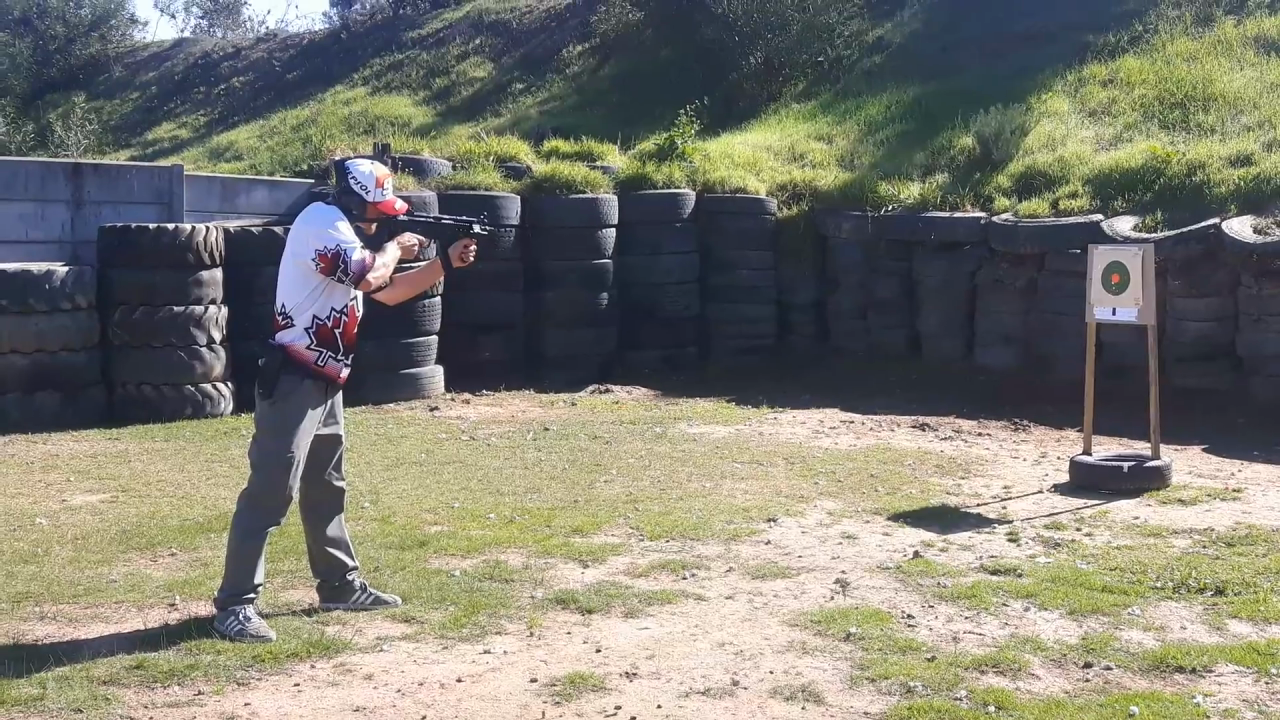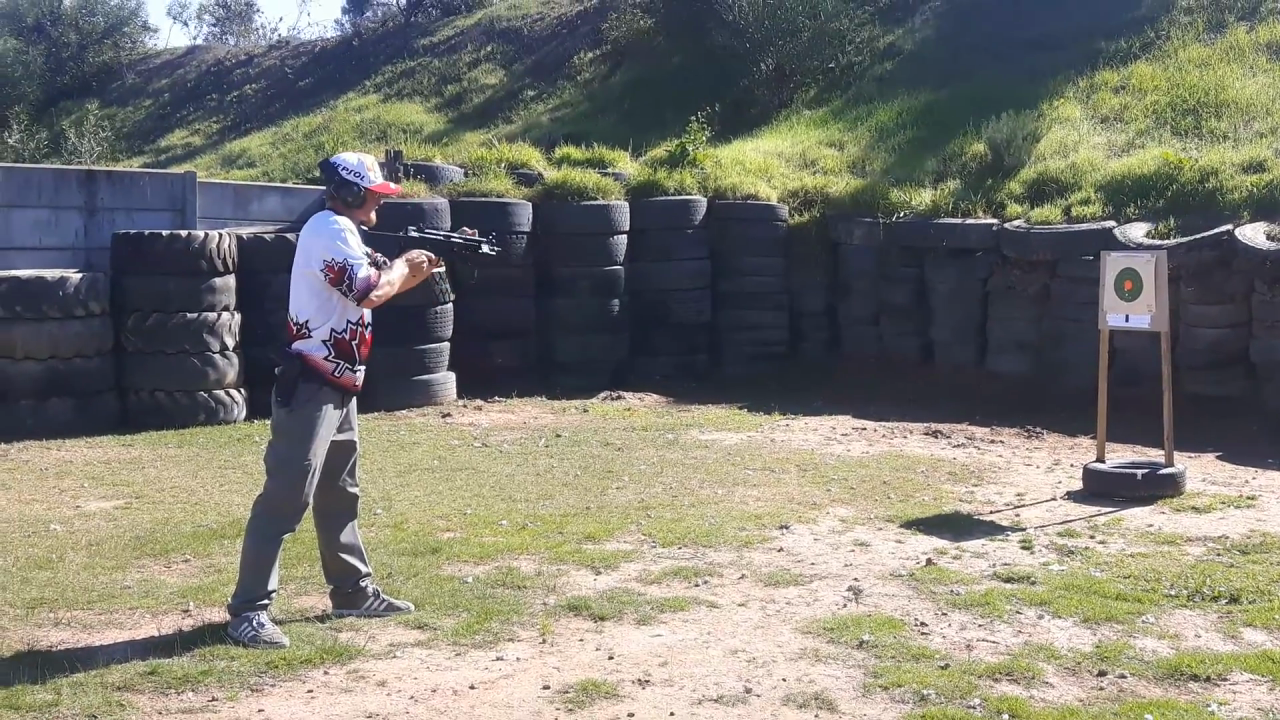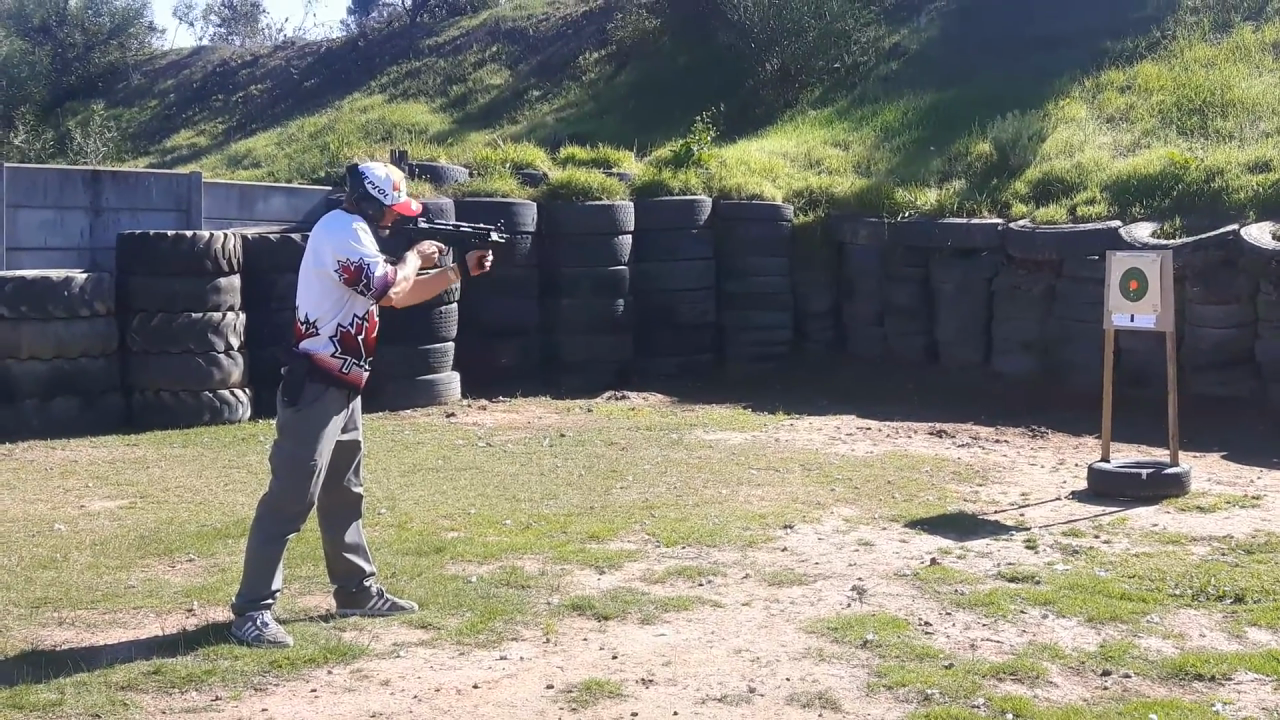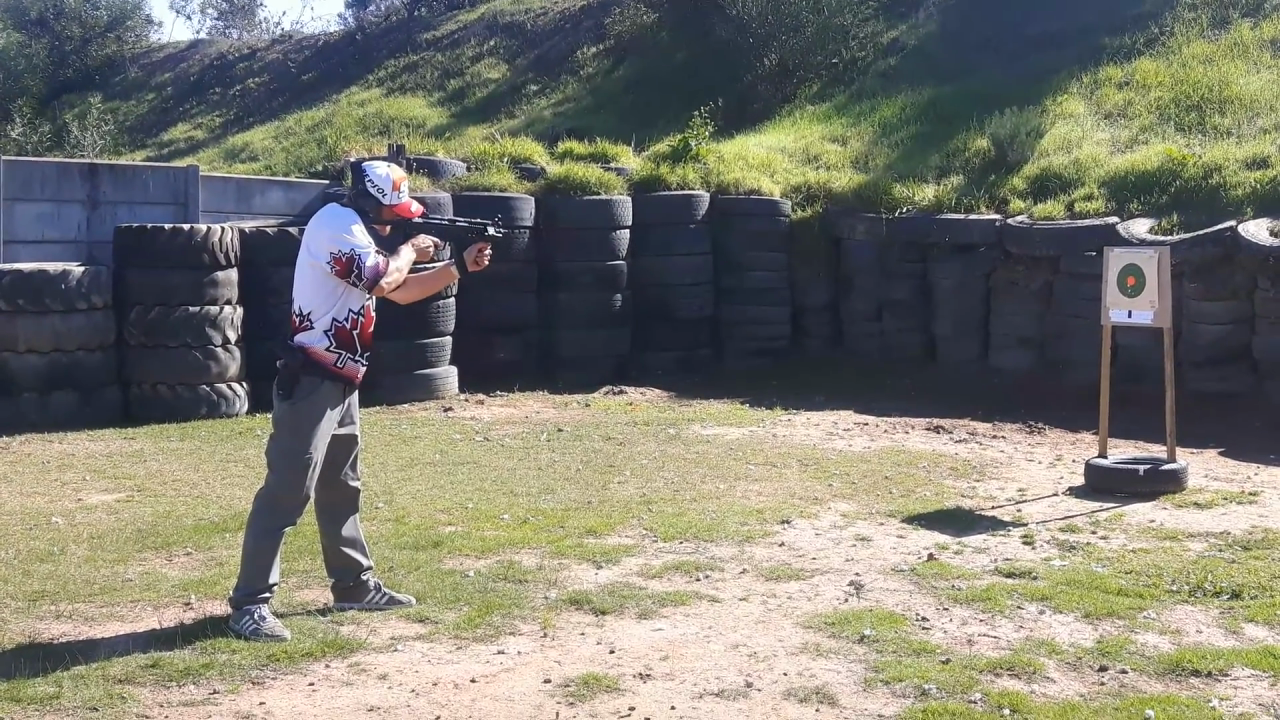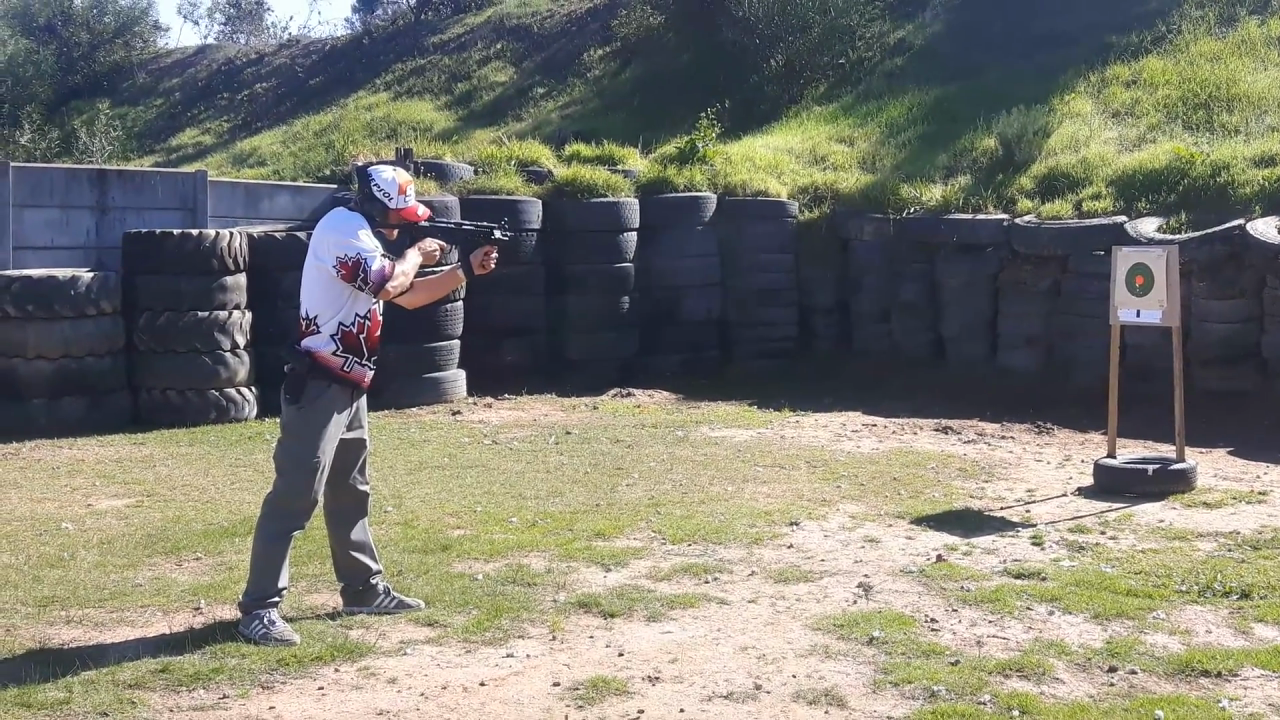
dt=1s
person 1, frame 1
left shoulder: (343, 232)
right shoulder: (321, 220)
left elbow: (388, 292)
right elbow: (368, 276)
left wrist: (447, 262)
right wrist: (396, 248)
left hip: (323, 381)
right hip: (293, 379)
left knee: (327, 489)
right knee: (270, 491)
left ankle: (341, 586)
right ankle: (234, 604)
person 1, frame 2
left shoulder: (344, 232)
right shoulder: (331, 229)
left elbow: (378, 284)
right elbow: (372, 292)
left wrist: (436, 256)
right wrist: (405, 263)
left hip: (339, 386)
right hip: (312, 385)
left knee: (341, 495)
right knee: (286, 497)
left ankle: (354, 592)
right ankle: (248, 610)
person 1, frame 3
left shoulder: (354, 233)
right shoulder: (342, 228)
left elbow: (398, 296)
right elbow: (389, 289)
left wrist: (461, 270)
right wrist: (416, 257)
left hip: (341, 385)
right hip: (316, 384)
left knee: (344, 494)
right knee: (290, 498)
left ankle: (358, 591)
right ankle: (252, 609)
person 1, frame 4
left shoulder: (356, 233)
right shoulder: (335, 221)
left elbow: (402, 292)
right elbow: (381, 281)
left wrist: (461, 266)
right wrist: (410, 251)
left hip: (339, 381)
right hip: (311, 380)
left knee: (342, 489)
right knee: (287, 491)
left ankle: (355, 585)
right ankle: (249, 603)
person 1, frame 5
left shoulder: (362, 238)
right shoulder: (341, 226)
left elbow: (408, 296)
right elbow: (387, 285)
left wrist: (467, 269)
right wrist: (417, 255)
left hip: (347, 385)
right hip: (318, 384)
left knee: (350, 493)
right knee: (295, 495)
left ankle: (365, 589)
right ankle: (259, 608)
